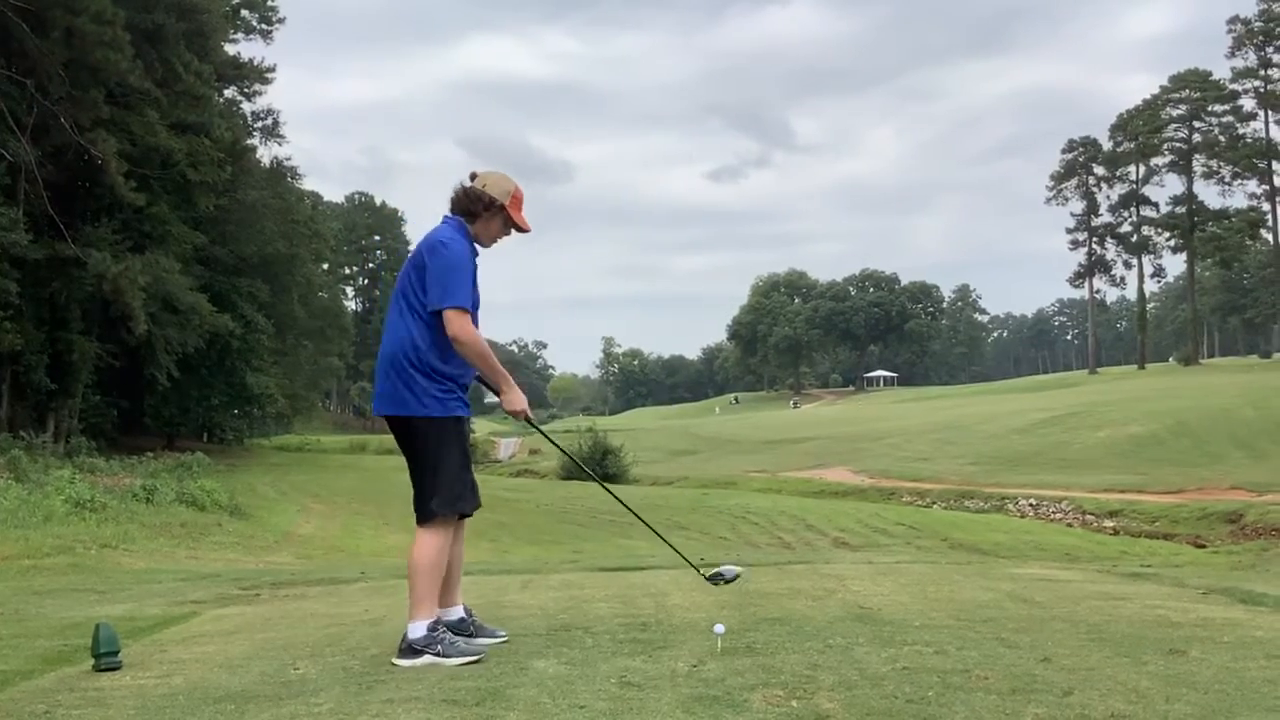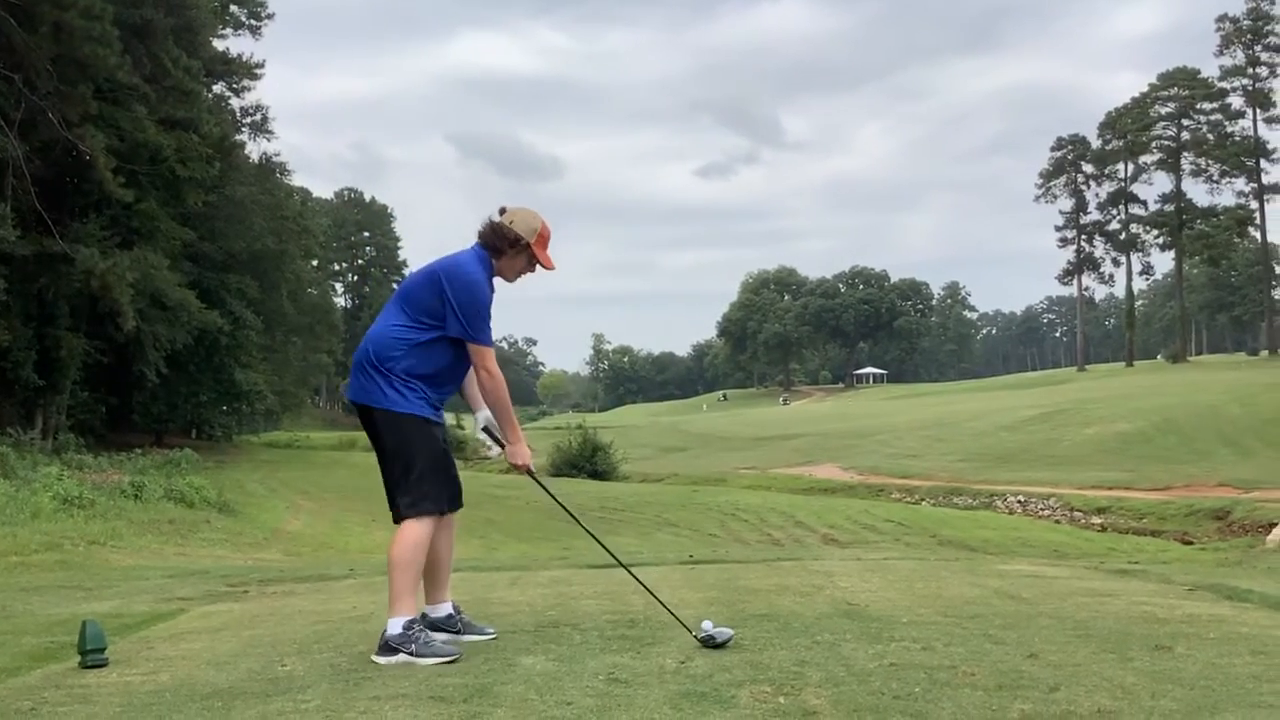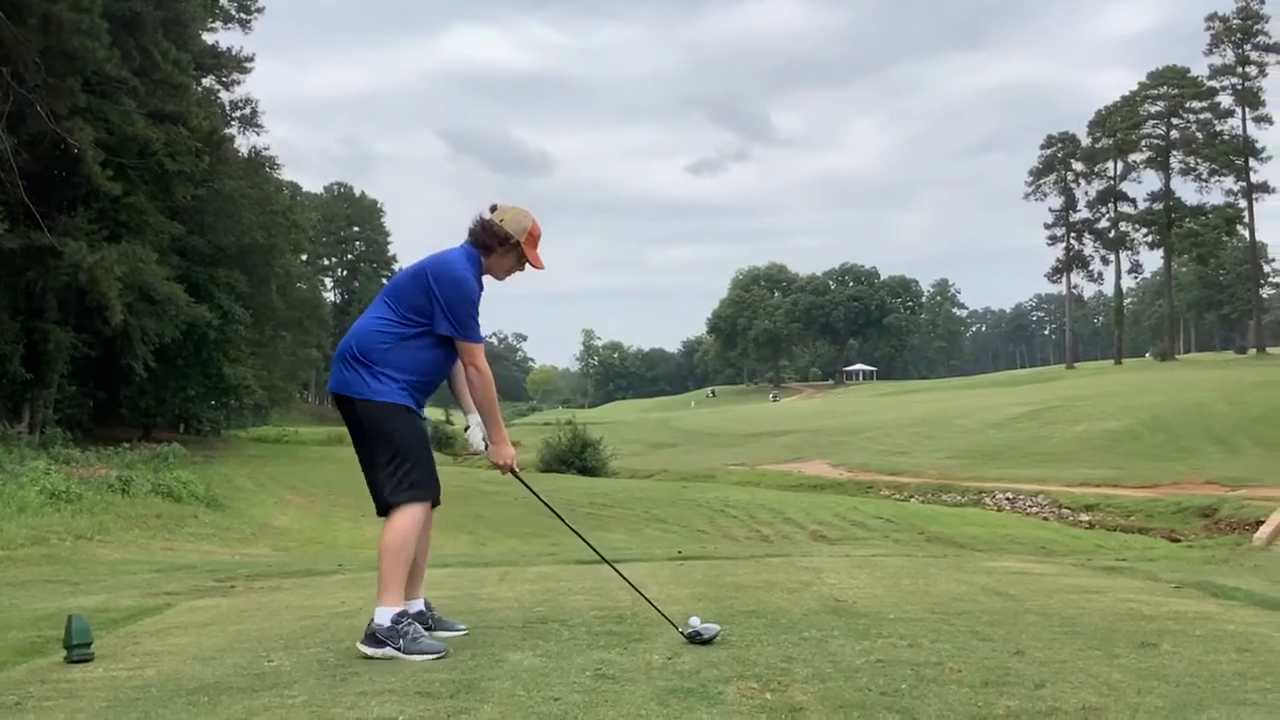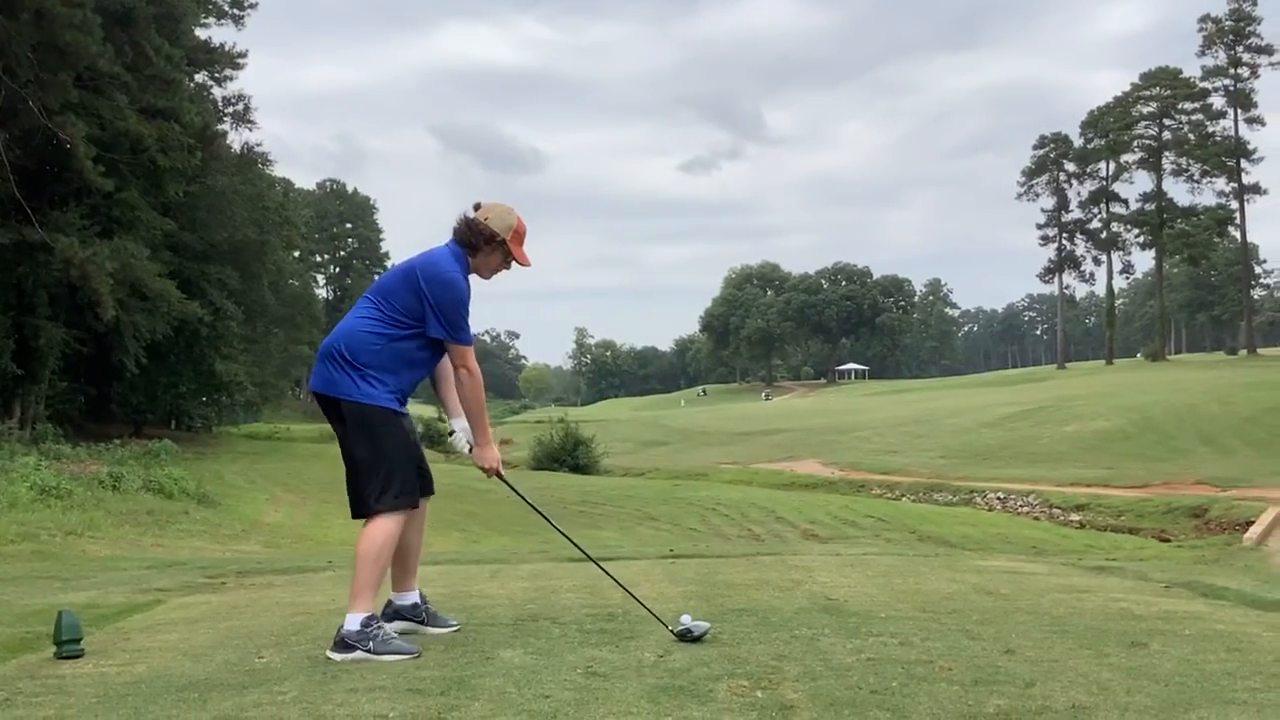
dt=0.4s
person 1, frame 1
left shoulder: (452, 245)
right shoulder: (450, 246)
right elbow: (459, 331)
left wrist: (489, 376)
right wrist: (508, 386)
left hip: (425, 392)
right hip: (422, 394)
left knee: (456, 507)
right knee: (439, 512)
left ankle: (451, 615)
right ankle: (420, 635)
person 1, frame 2
left shoulder: (468, 272)
right shoulder: (467, 277)
left elbow: (464, 359)
right elbow: (487, 369)
left wrist: (482, 414)
right wrist: (515, 439)
left hip: (405, 391)
right hip: (392, 390)
left knee: (443, 504)
right knee: (419, 508)
left ankle: (440, 613)
right ankle: (399, 631)
person 1, frame 3
left shoulder: (458, 270)
right shoulder: (456, 274)
left elbow: (456, 359)
right elbow: (476, 366)
left wrist: (474, 420)
right wrist: (499, 439)
left hip: (390, 386)
right hip: (371, 381)
left knee: (421, 497)
right knee: (411, 495)
left ankle: (411, 608)
right ankle: (385, 621)
person 1, frame 4
left shoulder: (443, 268)
right shoulder: (446, 275)
left elbow: (442, 357)
right elbow: (466, 368)
left wrist: (458, 422)
right wrist: (484, 442)
left hip: (364, 383)
right hip: (357, 383)
left knee: (415, 492)
right knee: (391, 501)
left ankle: (405, 602)
right ankle: (356, 628)
